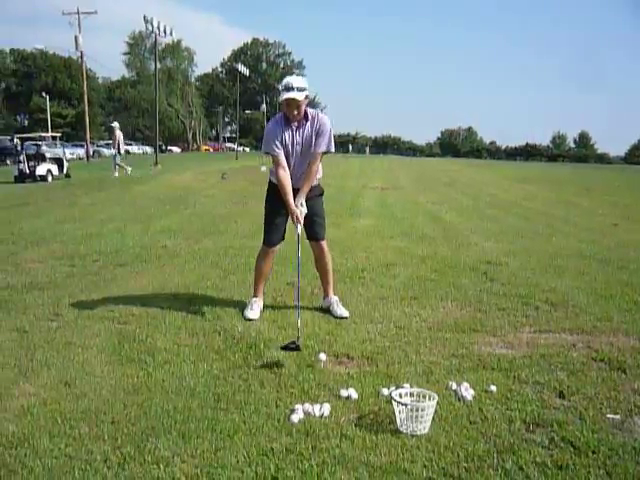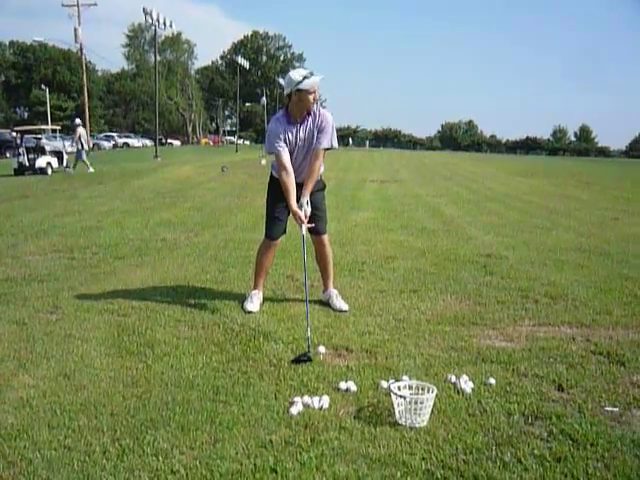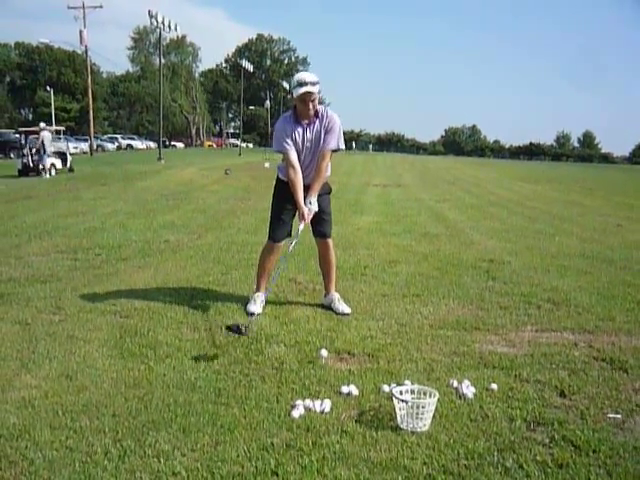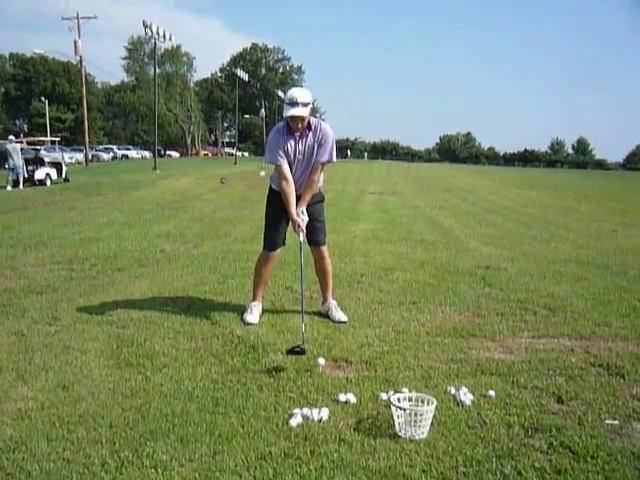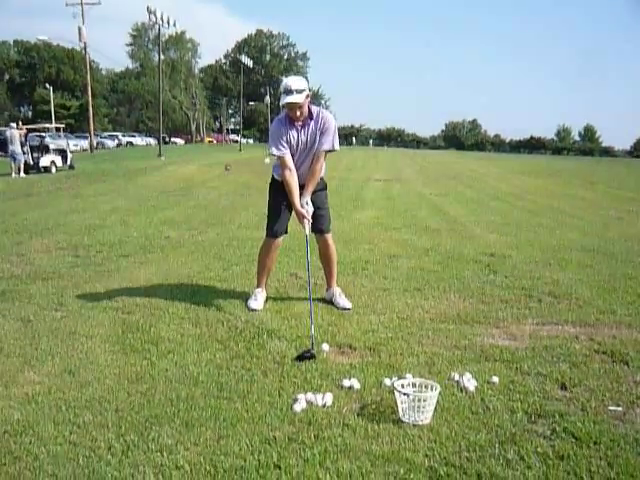
dt=1s
person 1, frame 1
left shoulder: (321, 122)
right shoulder: (274, 127)
left elbow: (314, 164)
right elbow: (280, 168)
left wrist: (301, 198)
right wrist: (290, 206)
left hip: (310, 189)
right hip: (279, 190)
left knee: (320, 244)
right knee: (269, 245)
left ankle: (329, 298)
right ankle: (256, 298)
person 1, frame 2
left shoulder: (323, 118)
right shoulder: (276, 125)
left elbow: (317, 160)
right elbow: (285, 168)
left wrist: (305, 197)
right wrist: (293, 207)
left hip: (313, 184)
right hip: (281, 184)
left knee: (321, 237)
right knee: (272, 238)
left ankle: (329, 291)
right ankle: (256, 291)
person 1, frame 3
left shoulder: (330, 120)
right shoulder: (284, 125)
left elbow: (324, 162)
right elbow: (292, 167)
left wrist: (312, 197)
right wrist: (300, 204)
left hip: (318, 187)
right hip: (287, 186)
left knee: (326, 240)
right knee: (275, 240)
left ankle: (331, 294)
right ankle: (259, 293)
person 1, frame 4
left shoulder: (323, 132)
right shoulder: (277, 135)
left elbow: (316, 173)
right elbow: (285, 178)
left wrist: (302, 207)
right wrist: (292, 214)
left hip: (312, 196)
right hip: (280, 195)
left knee: (321, 249)
right knee: (270, 250)
left ankle: (328, 302)
right ankle: (256, 302)
person 1, frame 5
left shoulder: (325, 120)
right shoulder: (279, 126)
left elbow: (318, 162)
right elbow: (287, 168)
left wrist: (307, 197)
right wrist: (296, 205)
left hip: (314, 184)
right hip: (282, 185)
left knee: (325, 236)
right knee: (273, 237)
left ankle: (333, 289)
right ankle: (260, 289)
